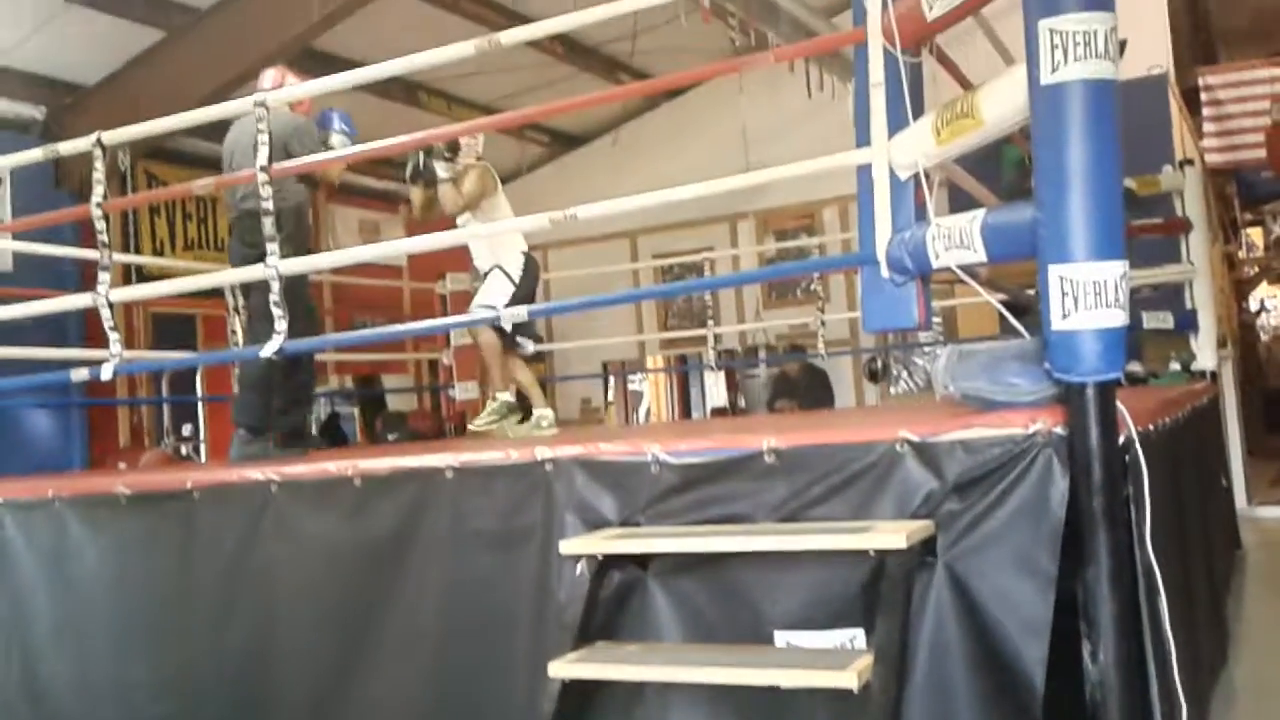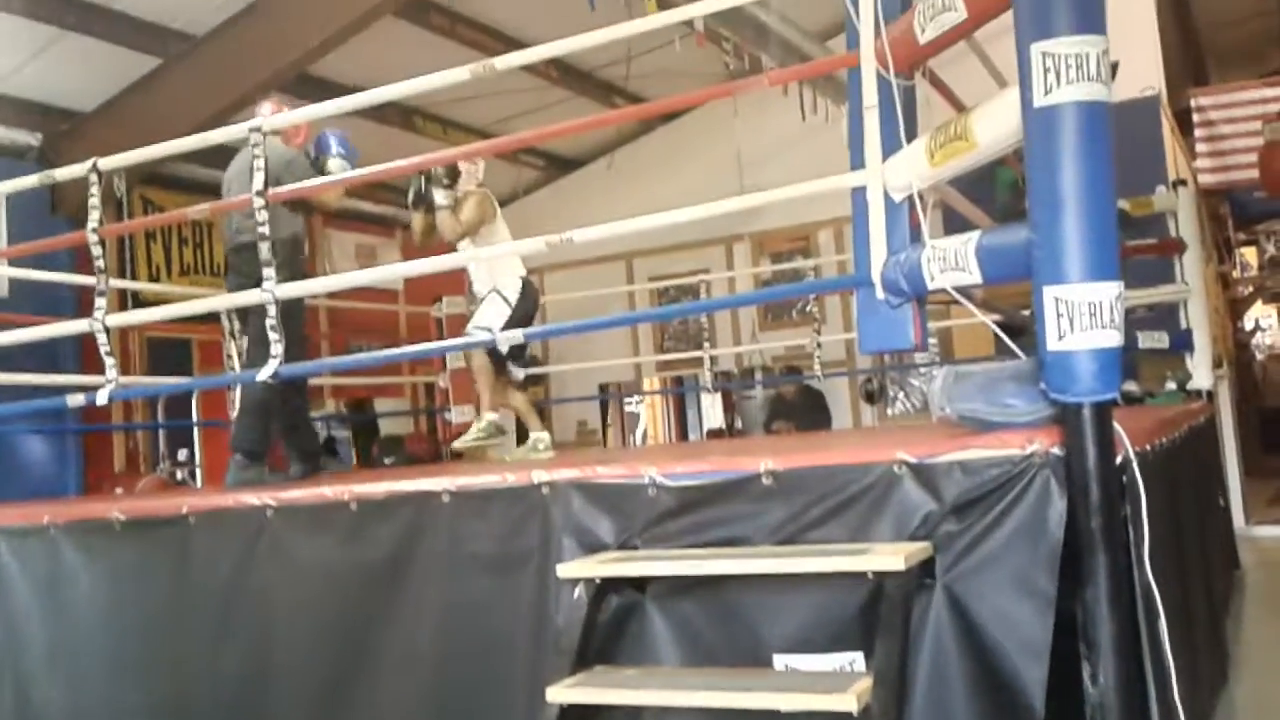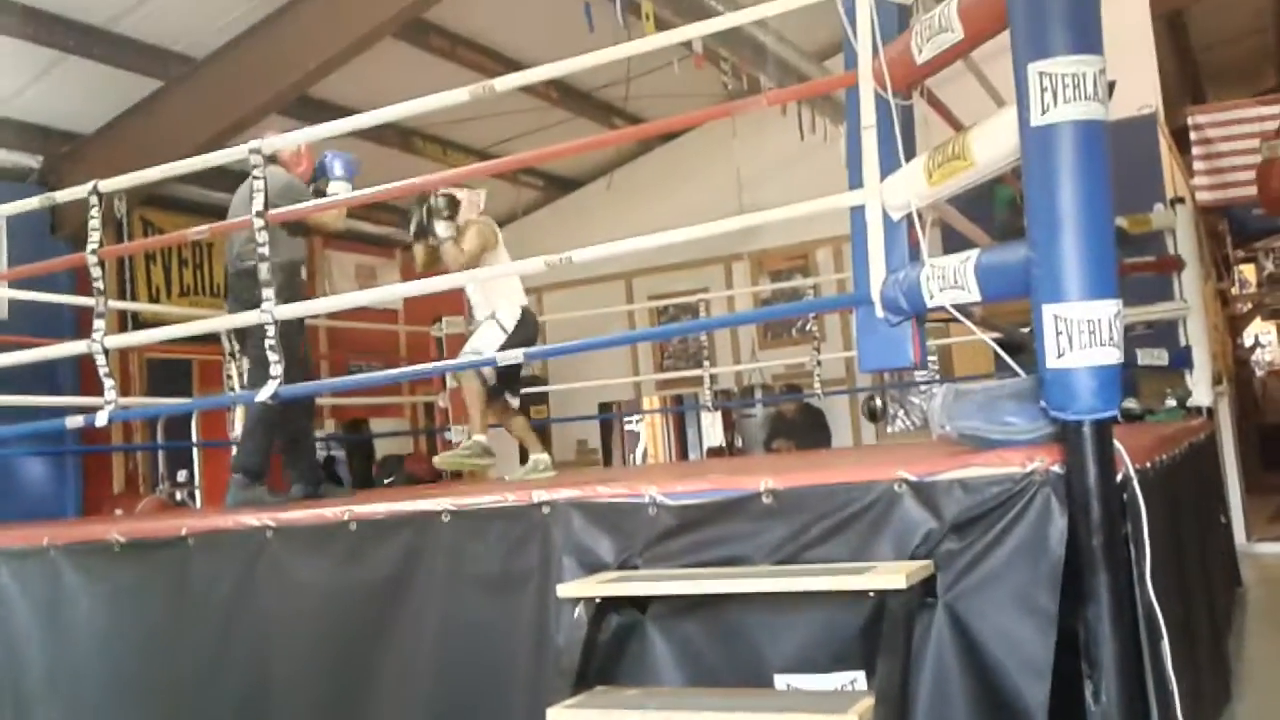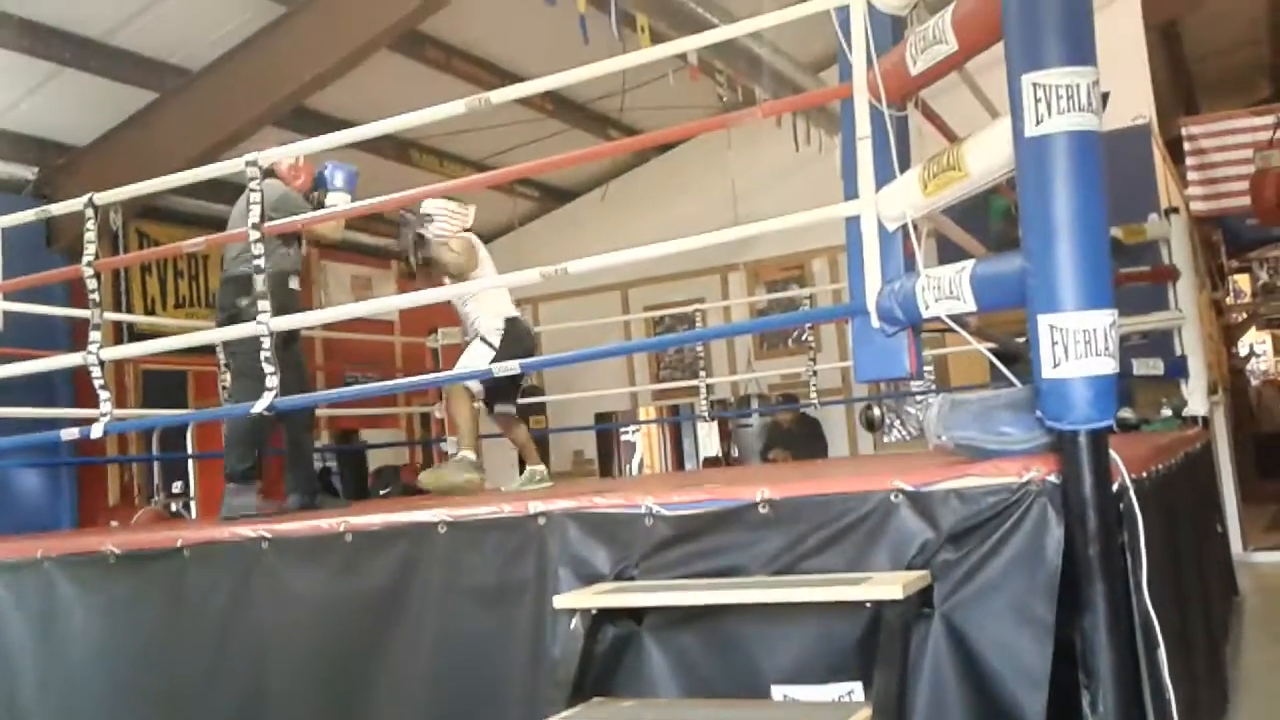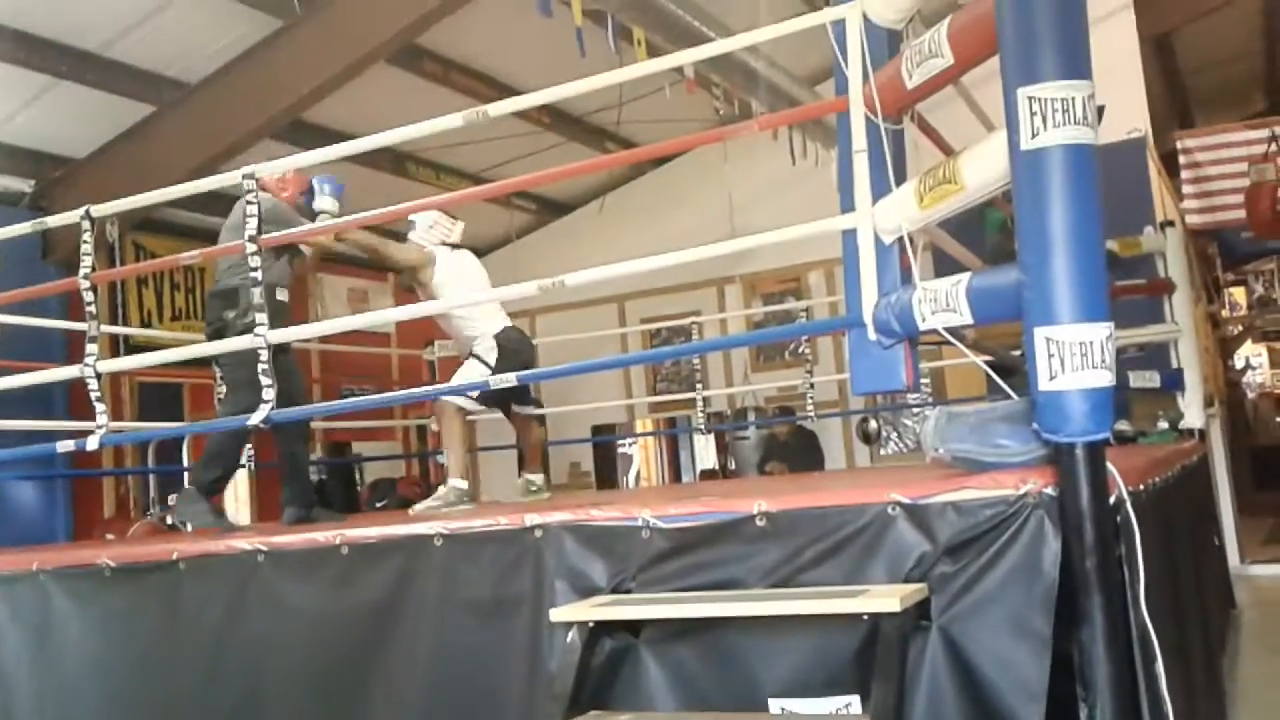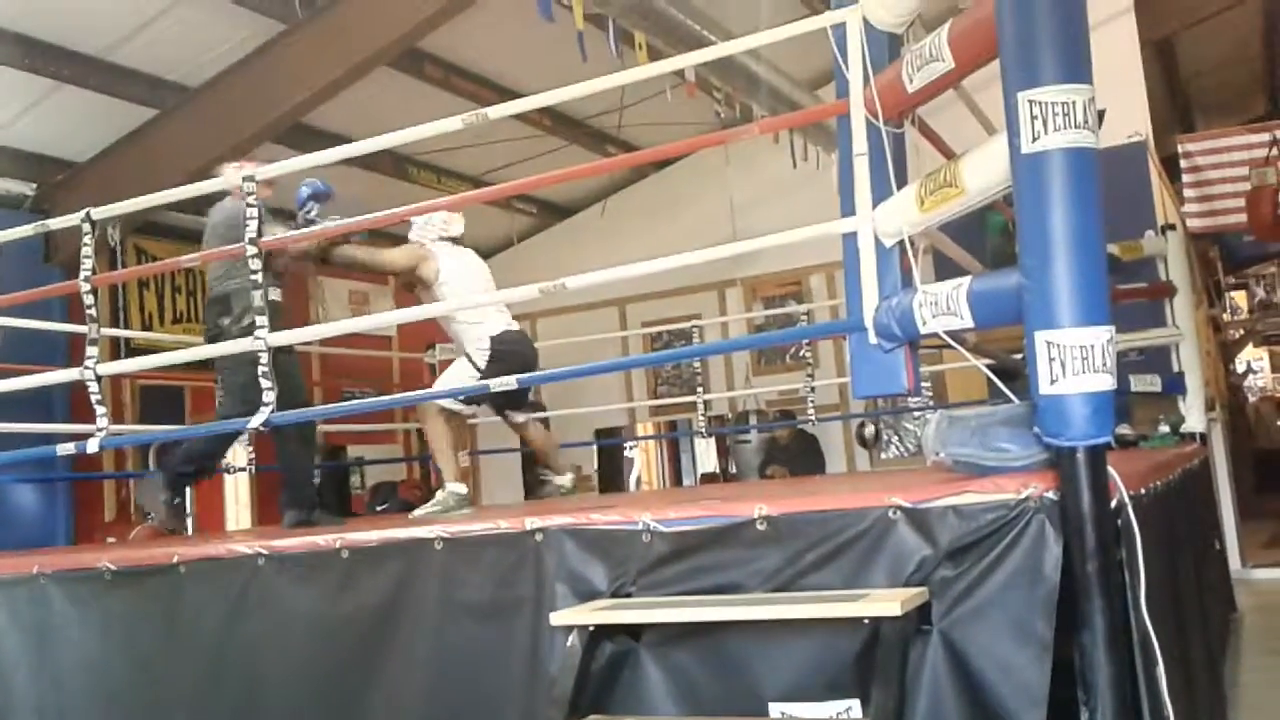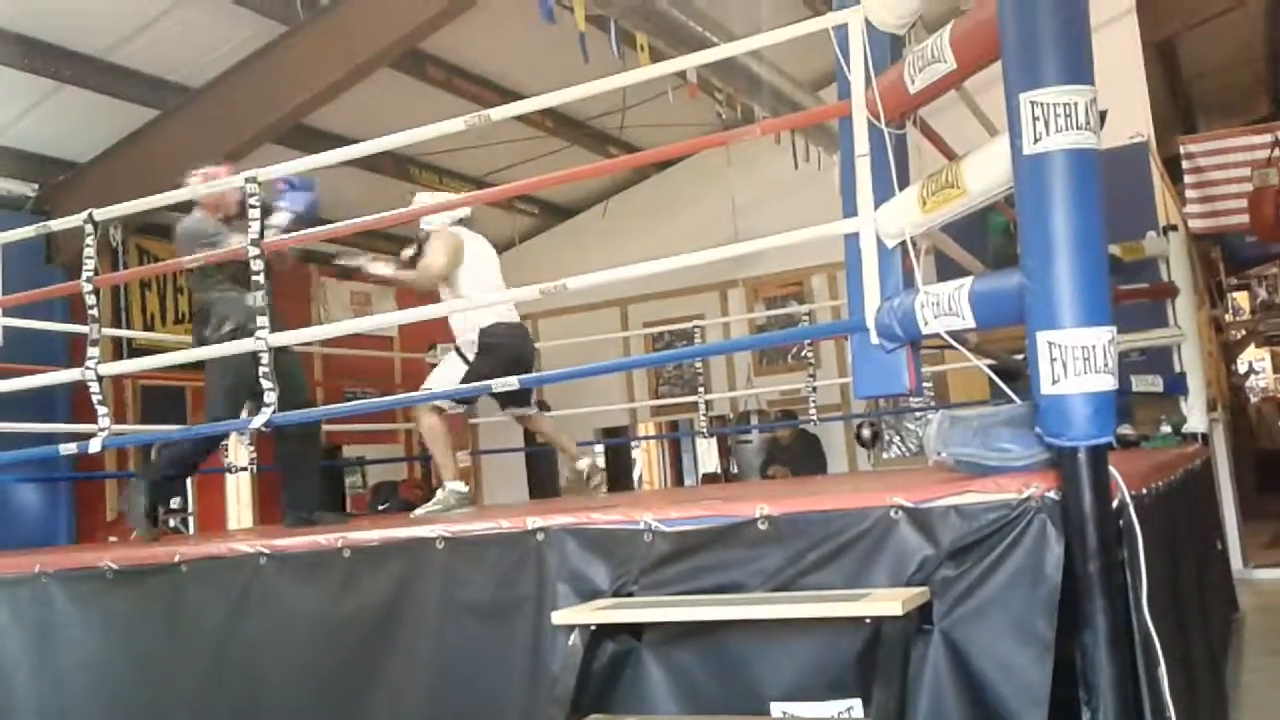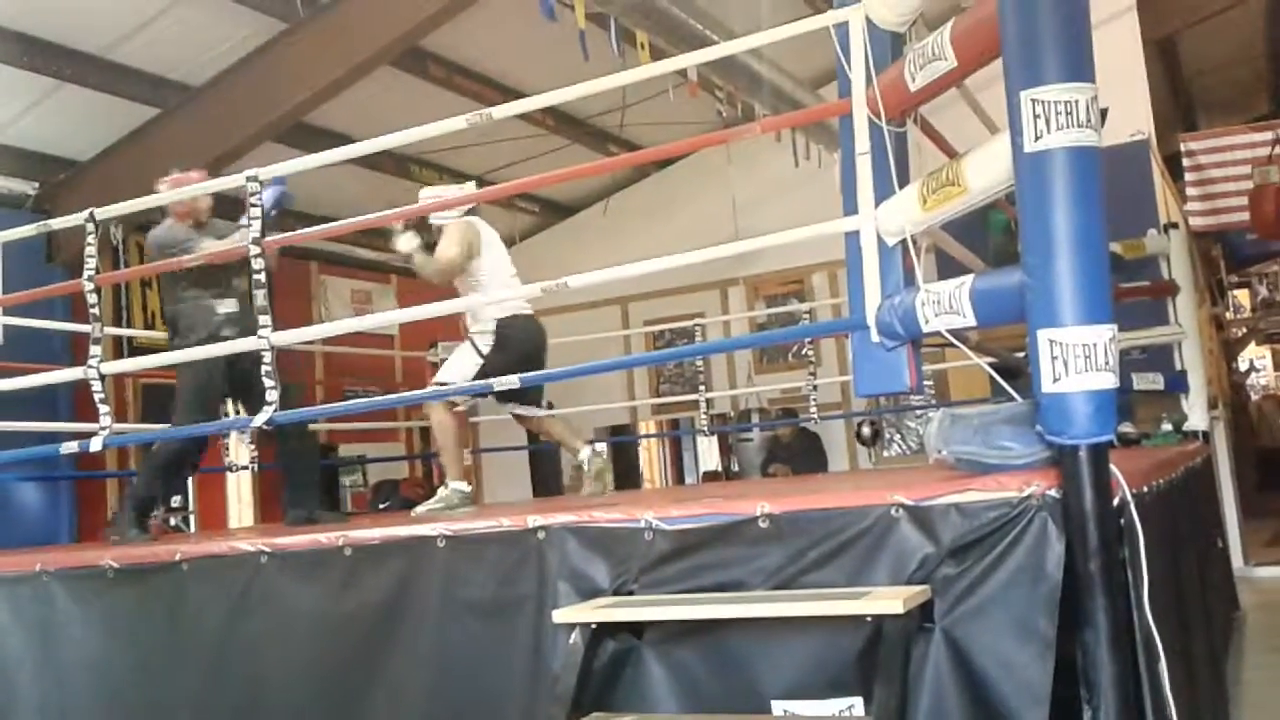
dt=0.1s
person 1, frame 1
left shoulder: (238, 129)
right shoulder: (290, 121)
right elbow: (330, 175)
right wrist: (339, 140)
left hip: (246, 240)
right hip: (277, 242)
left knee: (298, 335)
right knee: (270, 338)
left ankle: (291, 429)
right ankle: (249, 437)
person 1, frame 2
left shoulder: (239, 162)
right shoulder: (282, 155)
right elbow: (328, 200)
left wrist: (311, 169)
right wrist: (337, 162)
left hip: (244, 271)
right hip: (273, 271)
left knee: (290, 365)
right knee: (269, 365)
left ankle: (306, 456)
right ankle: (246, 462)
person 1, frame 3
left shoulder: (254, 187)
right shoulder: (281, 182)
right elbow: (331, 222)
left wrist: (319, 190)
right wrist: (340, 183)
left hip: (272, 301)
right hip: (267, 298)
right knee: (268, 387)
left ankle: (307, 480)
right ankle: (247, 482)
person 1, frame 4
left shoulder: (258, 197)
right shoulder: (278, 193)
left elbow: (290, 245)
right elbow: (330, 232)
left wrist: (317, 201)
right wrist: (339, 192)
right hip: (254, 306)
left knee: (295, 400)
right knee: (256, 396)
left ankle: (303, 491)
right ankle: (237, 489)
person 1, frame 5
left shoulder: (266, 213)
right shoulder: (268, 207)
left elbow: (295, 261)
right elbow: (324, 241)
left wrist: (318, 208)
right wrist: (329, 204)
left hip: (259, 326)
right hip: (242, 320)
left knee: (293, 412)
right knee: (244, 410)
left ankle: (298, 503)
right ankle: (200, 495)
person 1, frame 6
left shoulder: (247, 217)
right shoulder: (231, 210)
left elbow: (281, 261)
right elbow: (290, 245)
right hip: (239, 326)
left knee: (296, 414)
right knee: (239, 412)
left ankle: (300, 506)
right ankle: (163, 483)
person 1, frame 7
left shoulder: (237, 225)
right shoulder: (192, 227)
left wrist: (292, 211)
right wrist: (285, 215)
right hip: (226, 338)
left knee: (300, 417)
right knee: (220, 420)
left ankle: (302, 507)
right ankle: (147, 490)
person 1, frame 8
left shoulder: (217, 229)
right shoulder: (164, 237)
right elbow: (225, 253)
left hip: (242, 340)
right hip: (203, 343)
left knee: (288, 418)
right knee: (193, 429)
left ankle: (303, 505)
right ankle: (133, 515)
person 2, frame 1
left shoulder: (477, 172)
right shoulder: (456, 178)
left elbow: (453, 207)
right elbow: (419, 210)
left wrist: (442, 167)
right wrist: (417, 173)
left hip: (514, 264)
right hip: (500, 270)
right knee: (507, 351)
left ankle: (502, 399)
right ankle: (543, 415)
person 2, frame 2
left shoulder: (477, 198)
right shoulder: (457, 204)
left elbow: (452, 235)
right elbow: (419, 235)
left wrist: (440, 195)
right wrist: (419, 199)
left hip: (512, 288)
right hip: (498, 295)
left knee: (475, 341)
right knee: (501, 377)
left ankle: (489, 420)
right ankle: (539, 438)
person 2, frame 3
left shoulder: (479, 226)
right shoulder: (463, 234)
left elbow: (457, 263)
right elbow: (422, 266)
left wrist: (444, 226)
right wrist: (419, 229)
left hip: (512, 318)
right hip: (505, 322)
left knee: (468, 367)
right knee: (500, 403)
left ankle: (478, 443)
right ankle: (540, 459)
person 2, frame 4
left shoulder: (460, 242)
right shoulder: (453, 246)
left elbow: (456, 268)
right elbow: (427, 280)
left wrist: (430, 242)
right wrist: (417, 249)
left hip: (502, 330)
right hip: (507, 334)
left knee: (457, 383)
right knee: (503, 412)
left ankle: (466, 459)
right ankle: (536, 470)
person 2, frame 5
left shoulder: (423, 257)
right shoulder: (464, 258)
left elbow: (377, 245)
right wrist: (418, 282)
left hip: (499, 345)
right hip: (518, 342)
left knee: (448, 404)
right knee: (521, 413)
left ankle: (457, 487)
right ankle: (533, 479)
person 2, frame 6
left shoulder: (423, 255)
right shoulder: (469, 257)
left elbow: (369, 256)
left wrist: (327, 250)
right wrist: (415, 280)
left hip: (492, 348)
right hip: (520, 345)
left knee: (433, 408)
right knee: (519, 418)
left ankle: (454, 491)
right ankle: (559, 478)
person 2, frame 7
left shoulder: (445, 238)
right shoulder: (480, 244)
left elbow: (430, 279)
right elbow: (448, 282)
left wrist: (382, 270)
right wrist: (415, 259)
left hip: (486, 339)
right hip: (516, 336)
left knee: (427, 407)
right knee: (525, 413)
left ankle: (454, 490)
right ankle: (585, 464)
person 2, frame 8
left shoulder: (460, 229)
right shoulder: (481, 231)
left elbow: (439, 274)
right elbow: (459, 274)
left wrist: (410, 249)
right wrist: (418, 246)
left hip: (501, 331)
right hip: (529, 329)
left knee: (439, 400)
right knee: (529, 413)
left ankle: (456, 488)
right ankle: (589, 456)
